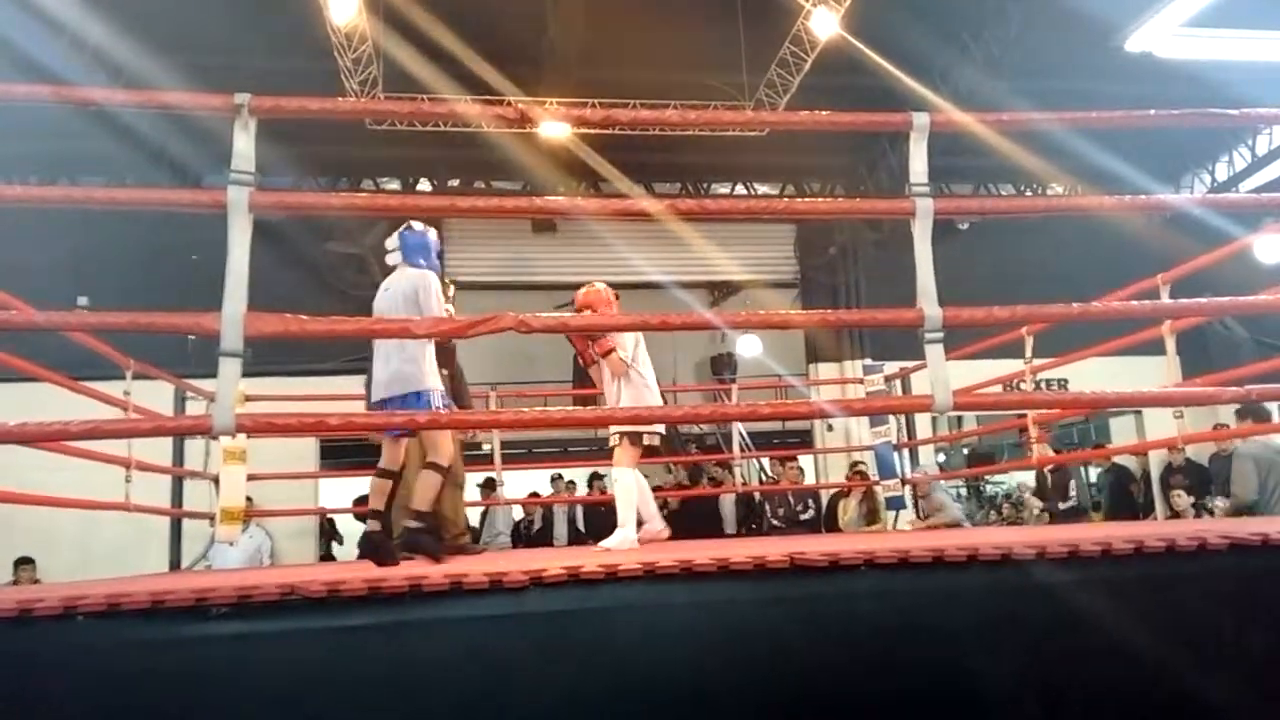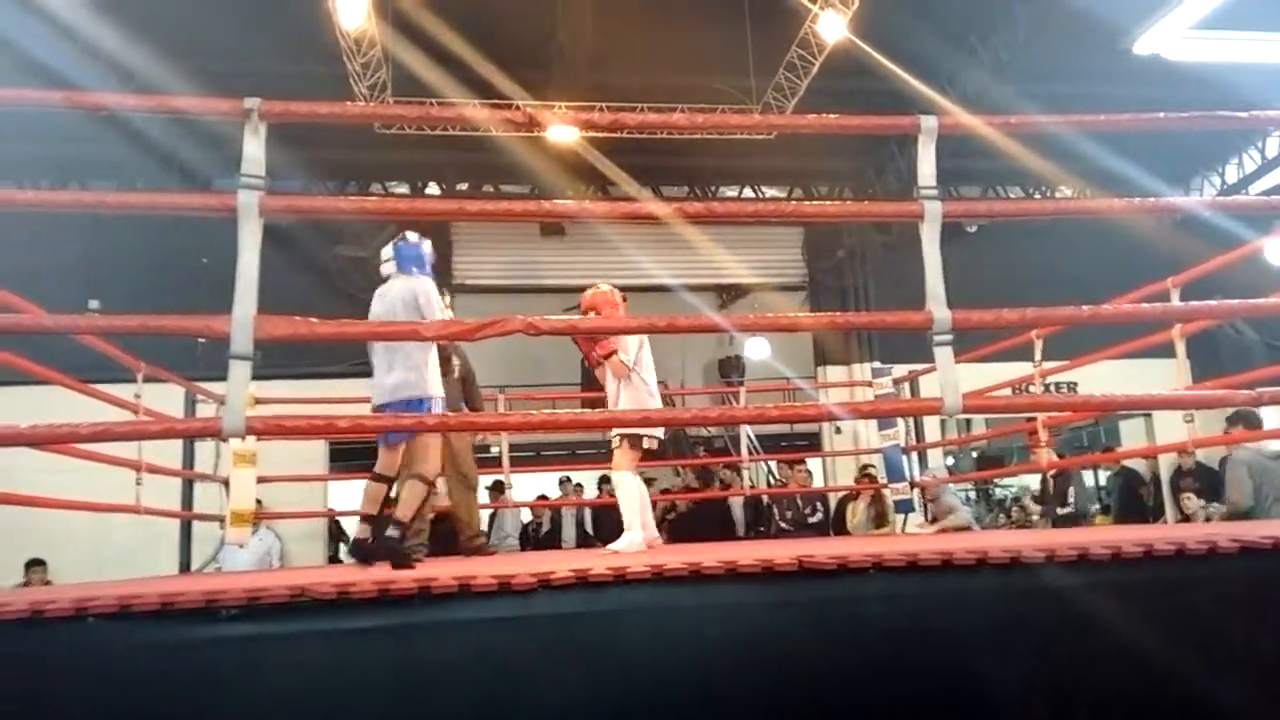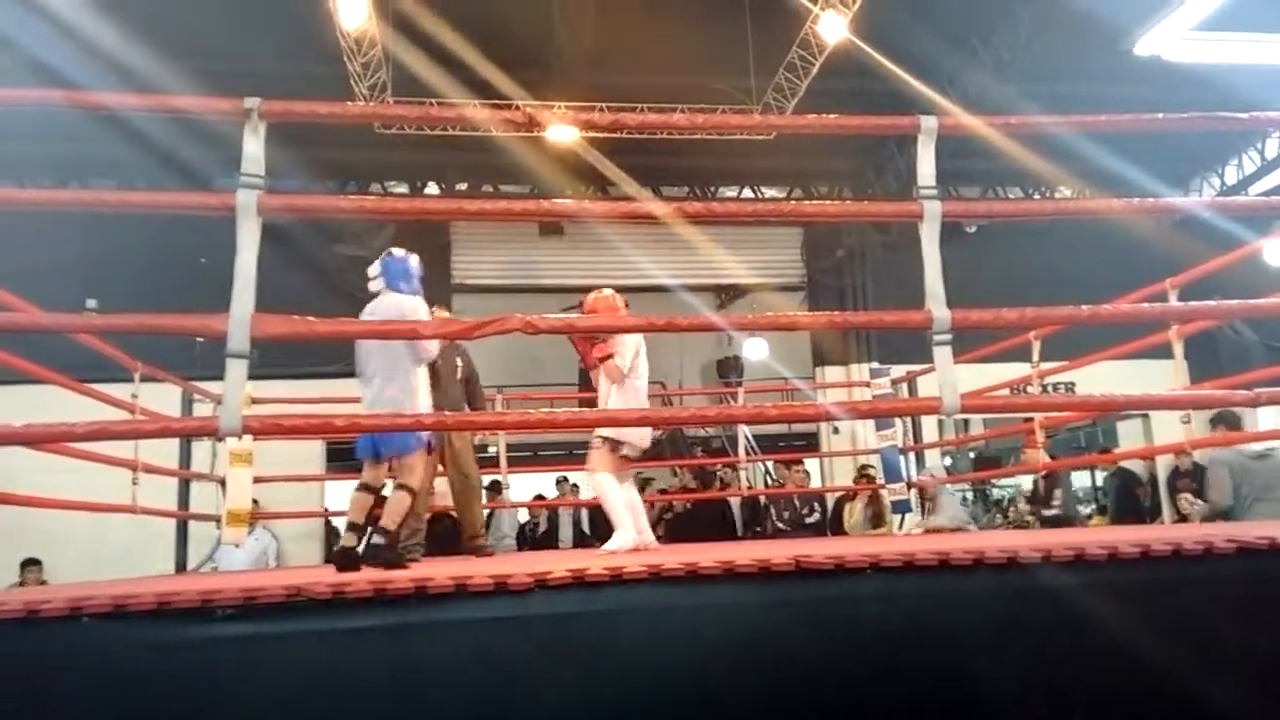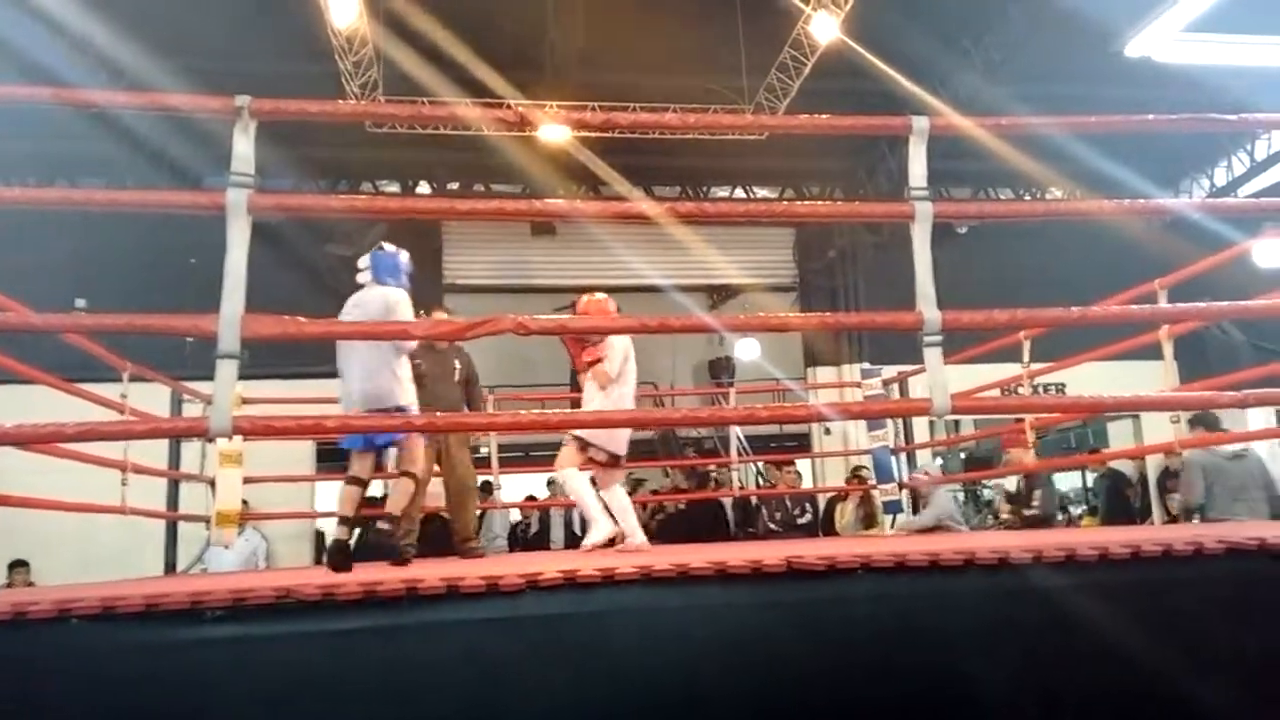
dt=0.1s
person 1, frame 1
left shoulder: (386, 287)
right shoulder: (423, 278)
right wrist: (446, 308)
left hip: (384, 383)
right hip: (415, 380)
left knee: (391, 458)
right knee: (441, 450)
left ankle: (374, 535)
right ankle: (416, 528)
person 1, frame 2
left shoulder: (379, 296)
right shoulder: (422, 287)
right wrist: (446, 314)
left hip: (386, 390)
right hip: (418, 388)
left knee: (386, 465)
right knee: (426, 464)
left ankle: (363, 537)
right ankle: (391, 535)
person 1, frame 3
left shoulder: (367, 314)
right shoulder: (411, 304)
right elbow: (427, 351)
right wrist: (435, 334)
left hip: (374, 406)
right hip: (407, 404)
left knee: (371, 476)
right knee: (411, 477)
left ankle: (347, 546)
right ankle: (380, 542)
person 1, frame 4
left shoulder: (350, 306)
right shoulder: (394, 297)
left elbow: (344, 358)
right elbow: (407, 343)
left hip: (355, 396)
right hip: (391, 393)
left knee: (359, 470)
right knee: (413, 462)
left ankle: (340, 541)
right ankle: (385, 530)
person 2, frame 1
right shoulder: (605, 332)
left elbow: (620, 367)
right elbow: (601, 379)
left wrist: (598, 338)
right wrist: (582, 348)
left hip: (637, 405)
right hip: (627, 407)
left knee: (621, 465)
right knee: (627, 469)
left ankle: (626, 532)
right ankle: (653, 523)
person 2, frame 2
right shoulder: (613, 334)
left elbow: (621, 370)
right elbow: (607, 379)
left wrist: (602, 340)
right wrist: (589, 350)
left hip: (637, 410)
right hip: (627, 411)
left knee: (621, 469)
right knee: (627, 472)
left ankle: (633, 533)
right ankle: (648, 531)
person 2, frame 3
left shoulder: (627, 334)
right shoulder: (612, 337)
left elbow: (616, 374)
right elbow: (601, 382)
left wrist: (599, 343)
right wrist: (586, 352)
left knee: (598, 470)
right knee: (619, 479)
left ankle: (625, 532)
right ankle: (644, 536)
person 2, frame 4
left shoulder: (617, 339)
right shoulder: (603, 344)
left elbow: (604, 380)
right elbow: (591, 385)
left wrist: (590, 347)
right wrist: (577, 356)
right hip: (611, 424)
left knee: (565, 466)
right knee: (609, 482)
left ankle: (601, 523)
right ankle: (636, 536)
person 3, frame 1
left shoulder: (444, 346)
right shoulder: (397, 348)
left elbow: (458, 383)
right elbow: (376, 383)
left wrist: (470, 413)
right wrist: (376, 418)
left hip: (441, 424)
right hip: (406, 426)
left knee: (451, 479)
right knee: (405, 483)
left ankle: (457, 537)
right ankle: (404, 540)
person 3, frame 2
left shoulder: (456, 352)
left elbow: (471, 387)
left wrist: (481, 416)
left hip: (453, 428)
left knee: (465, 481)
left ankle: (472, 538)
person 3, frame 3
left shoulder: (459, 352)
left elbow: (473, 388)
left hip: (456, 428)
left knee: (468, 482)
left ankle: (474, 540)
right ankle: (411, 544)
person 3, frame 4
left shoulder: (461, 356)
right shoulder: (413, 353)
left elbow: (473, 390)
left hip: (455, 432)
left knee: (463, 485)
right knee: (413, 486)
left ankle: (465, 541)
right ankle: (404, 544)
